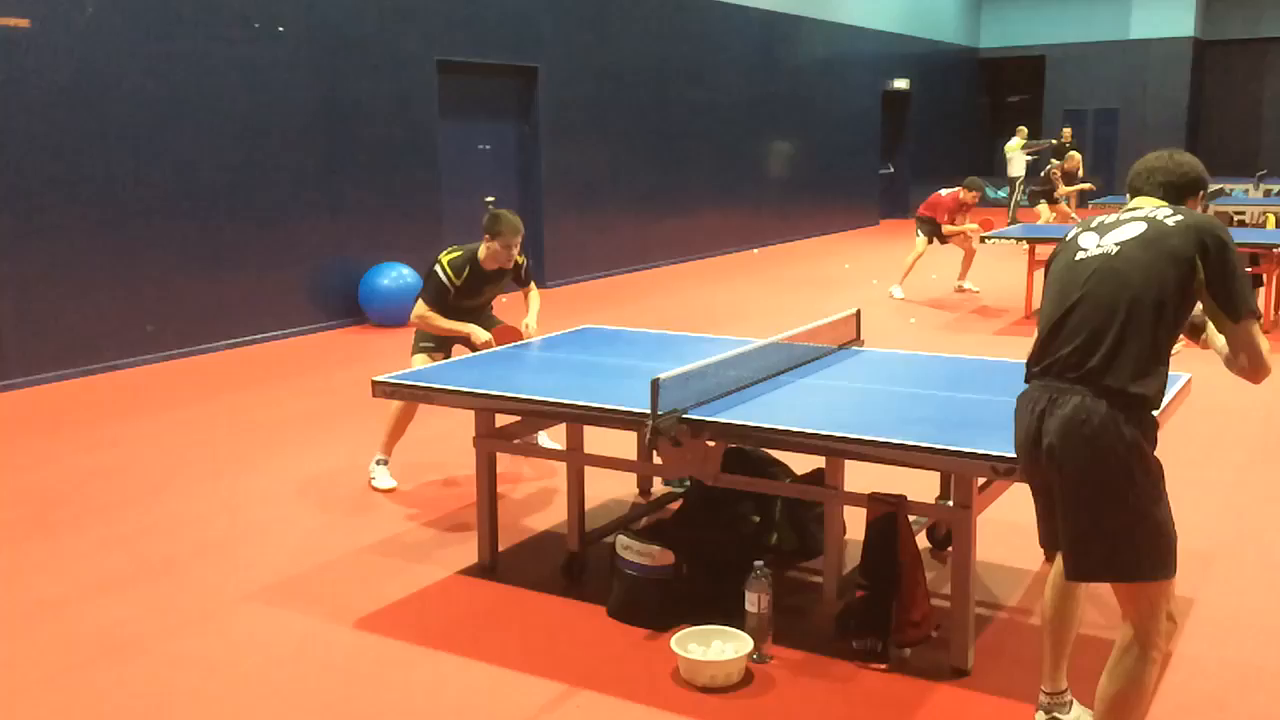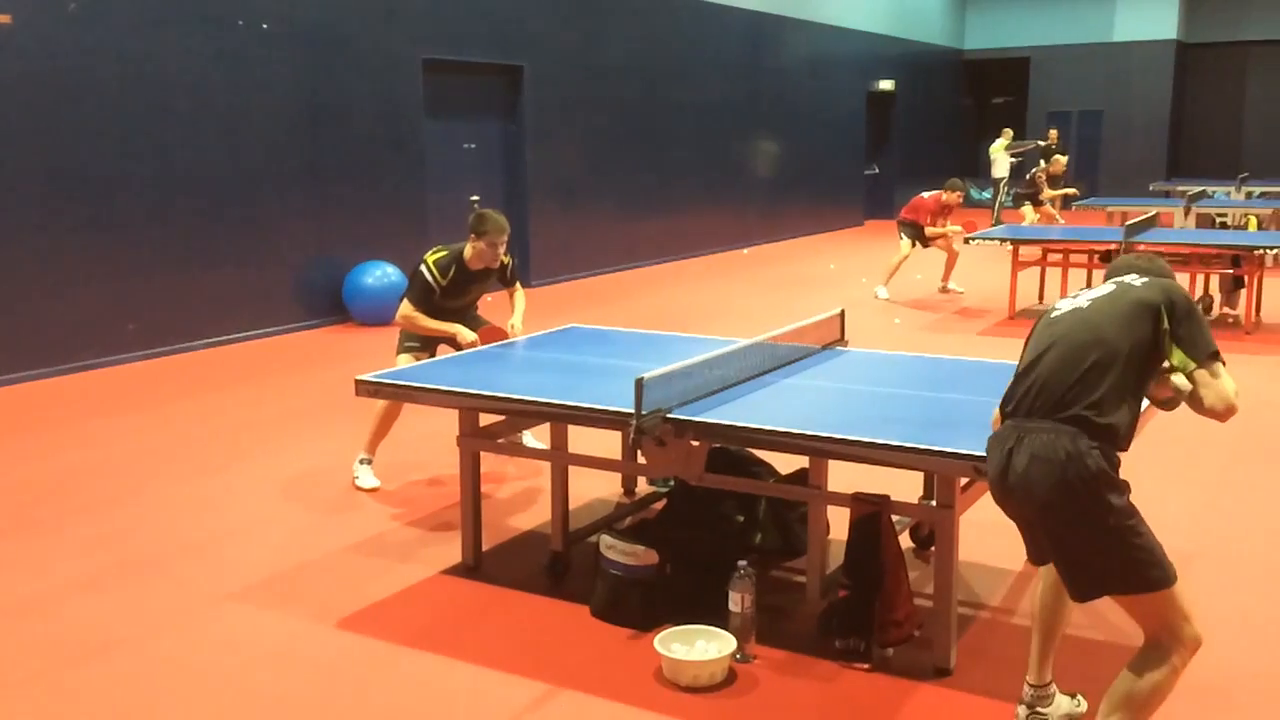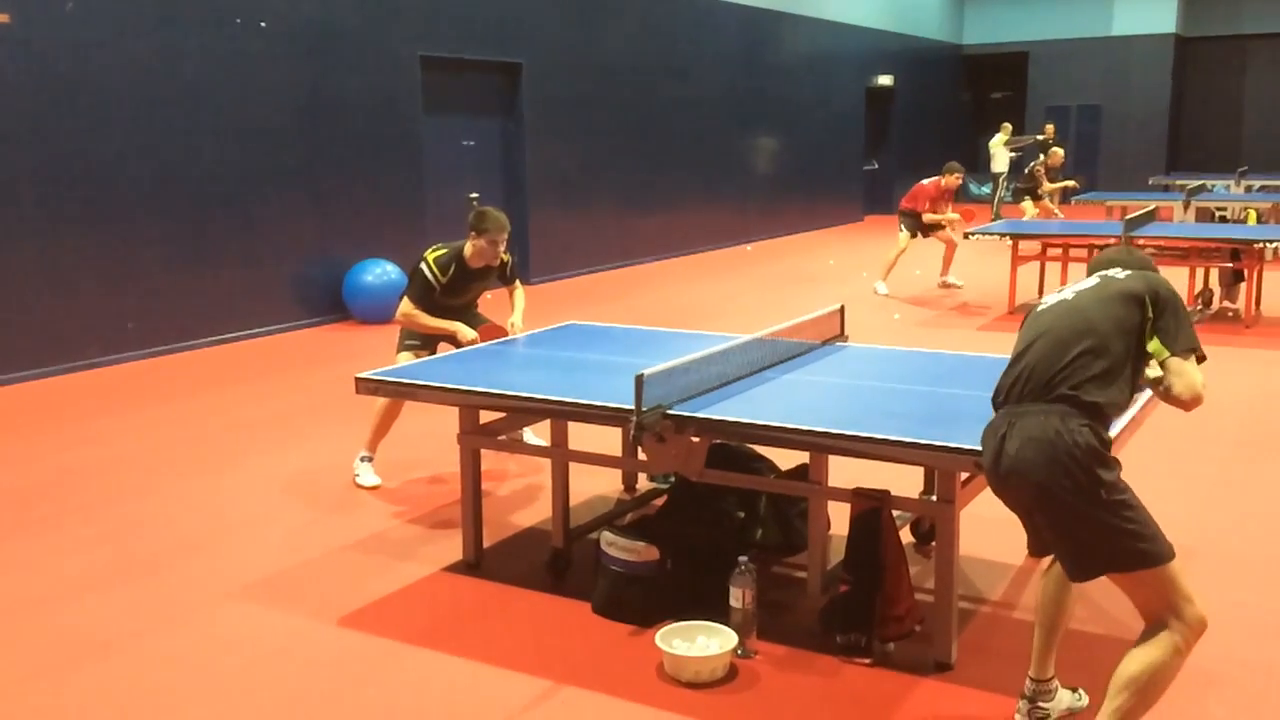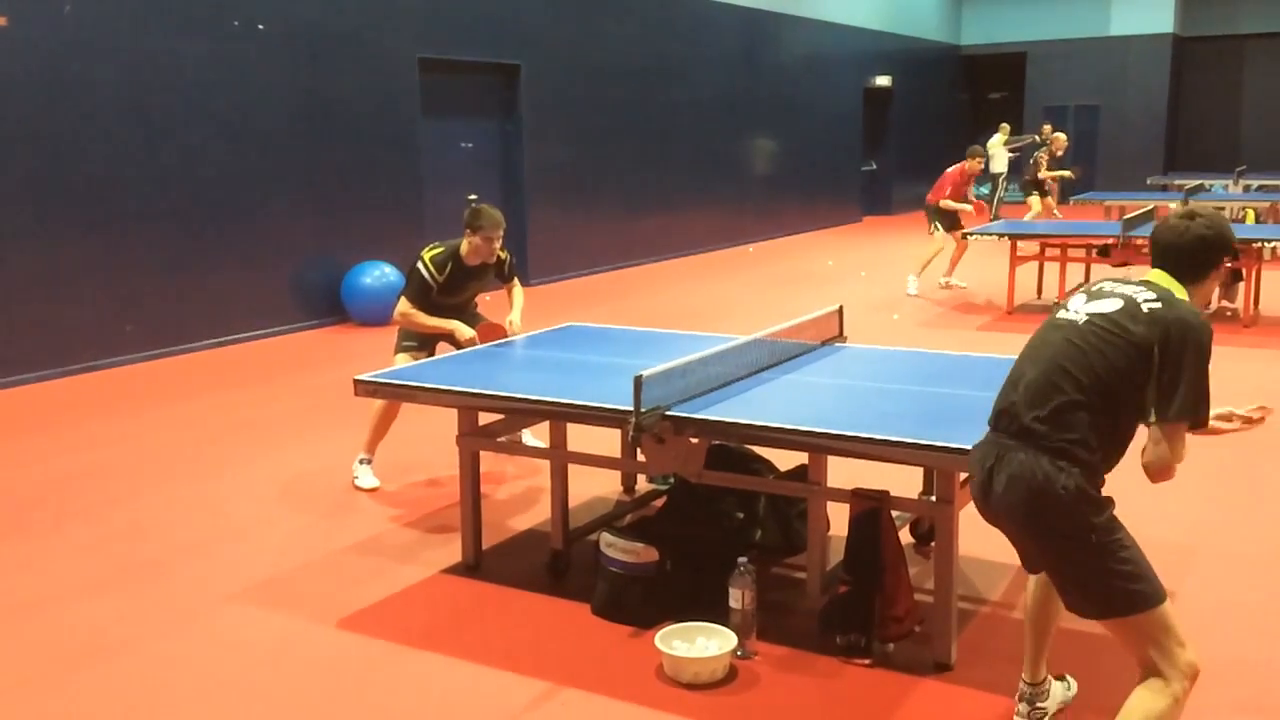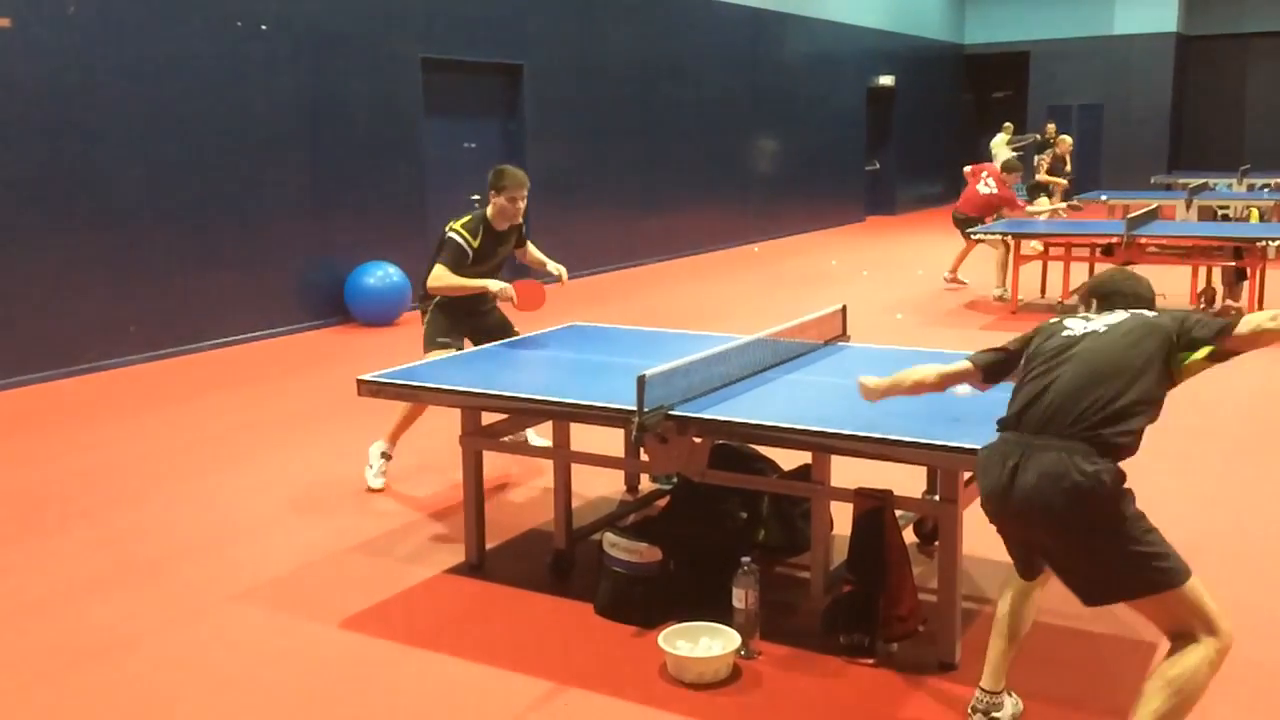
dt=0.5s
person 1, frame 1
left shoulder: (1080, 236)
right shoulder: (1200, 230)
right elbow: (1255, 365)
right wrist: (1211, 336)
left hip: (1036, 415)
right hip: (1104, 427)
left knee: (1069, 559)
right knee: (1151, 624)
person 1, frame 2
left shoulder: (1065, 304)
right shoulder: (1166, 294)
right elbow: (1221, 402)
right wrist: (1173, 383)
left hip: (1006, 457)
right hip: (1069, 464)
left knee: (1064, 555)
right knee: (1175, 638)
person 1, frame 3
left shoulder: (1055, 299)
right shoulder: (1151, 287)
right elbow: (1188, 393)
right wrist: (1146, 369)
left hip: (1003, 444)
right hip: (1060, 448)
left knee: (1067, 550)
right knee: (1179, 622)
person 1, frame 4
left shoulder: (1094, 290)
right shoulder: (1184, 321)
right elbow: (1159, 464)
left wrist: (1194, 415)
right wrist: (1179, 421)
left hip: (991, 467)
right hip: (1050, 484)
left knee: (1058, 559)
right knee: (1172, 669)
person 1, frame 5
left shoulder: (1051, 330)
right shoulder: (1167, 325)
left elbow: (945, 373)
left wrist: (881, 387)
left hip: (1002, 473)
right hip: (1077, 480)
left knee: (1033, 570)
right knee: (1204, 640)
person 2, frame 1
left shoulder: (515, 261)
right shoulder: (452, 265)
left elbow: (530, 290)
right elbow: (418, 316)
left wrist: (531, 317)
right wrist: (468, 330)
left hip: (478, 318)
right hip: (438, 321)
right ankle: (381, 460)
person 2, frame 2
left shoulder: (501, 261)
right shoulder: (438, 265)
left elbow: (516, 290)
right elbow: (404, 316)
left wrist: (517, 317)
right wrist: (454, 331)
left hip: (465, 317)
right hip: (423, 322)
left ankle: (516, 431)
right ankle: (365, 460)
person 2, frame 3
left shoulder: (501, 259)
right shoulder: (438, 263)
left elbow: (515, 288)
right elbow: (404, 314)
left wrist: (516, 315)
right wrist: (454, 329)
left hip: (465, 315)
right hip: (423, 320)
left ankle: (516, 428)
right ankle: (365, 457)
person 2, frame 4
left shoulder: (499, 257)
right shoulder: (435, 262)
left elbow: (514, 286)
right elbow: (402, 314)
left wrist: (515, 314)
right wrist: (452, 328)
left hip: (463, 314)
right hip: (422, 319)
left ankle: (515, 431)
right ankle: (364, 460)
person 2, frame 5
left shoulder: (513, 223)
right shoulder: (464, 232)
left elbow: (524, 247)
right elbow: (435, 283)
left wrist: (546, 263)
right wrist: (487, 284)
left hip: (481, 304)
right hip: (445, 304)
left ankle: (519, 432)
right ankle: (383, 450)
